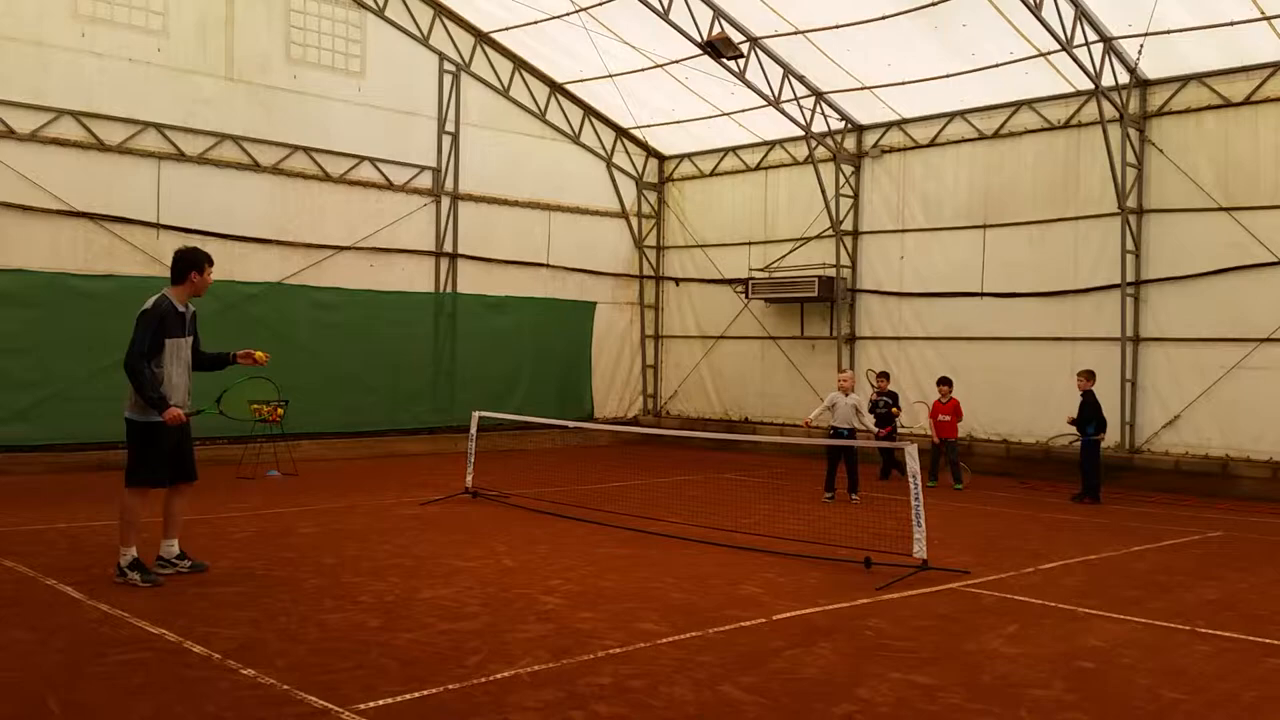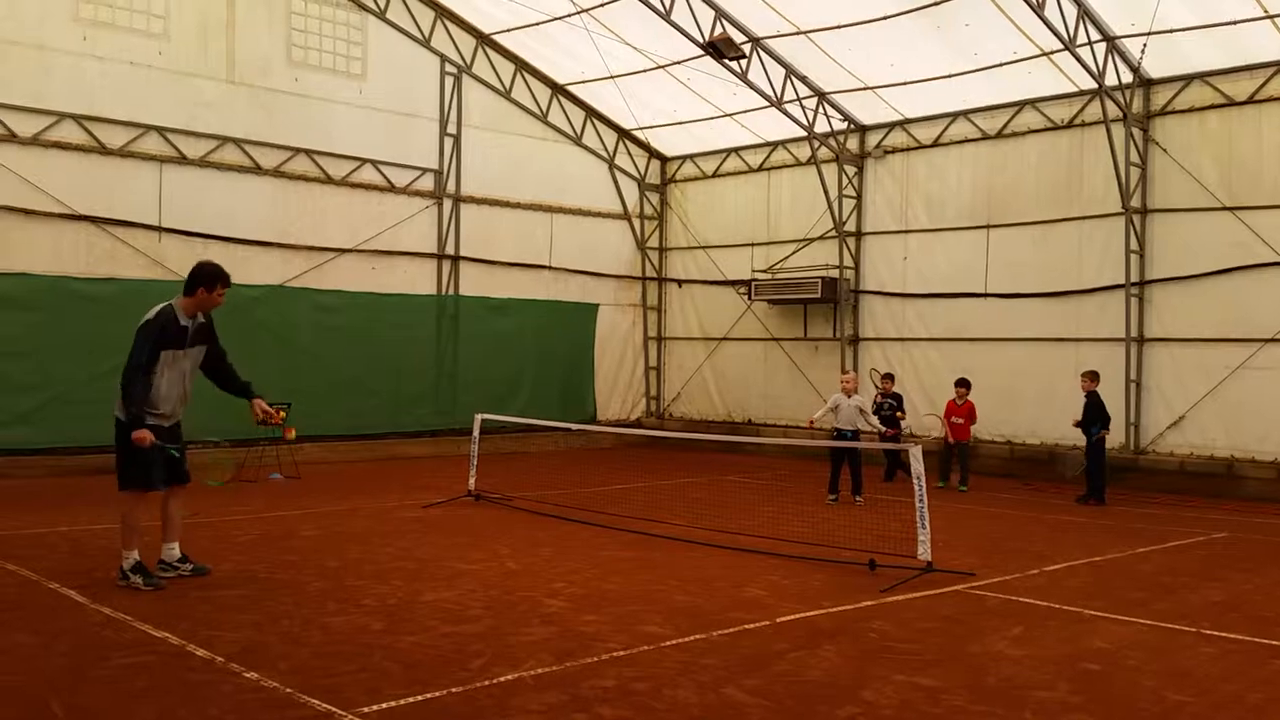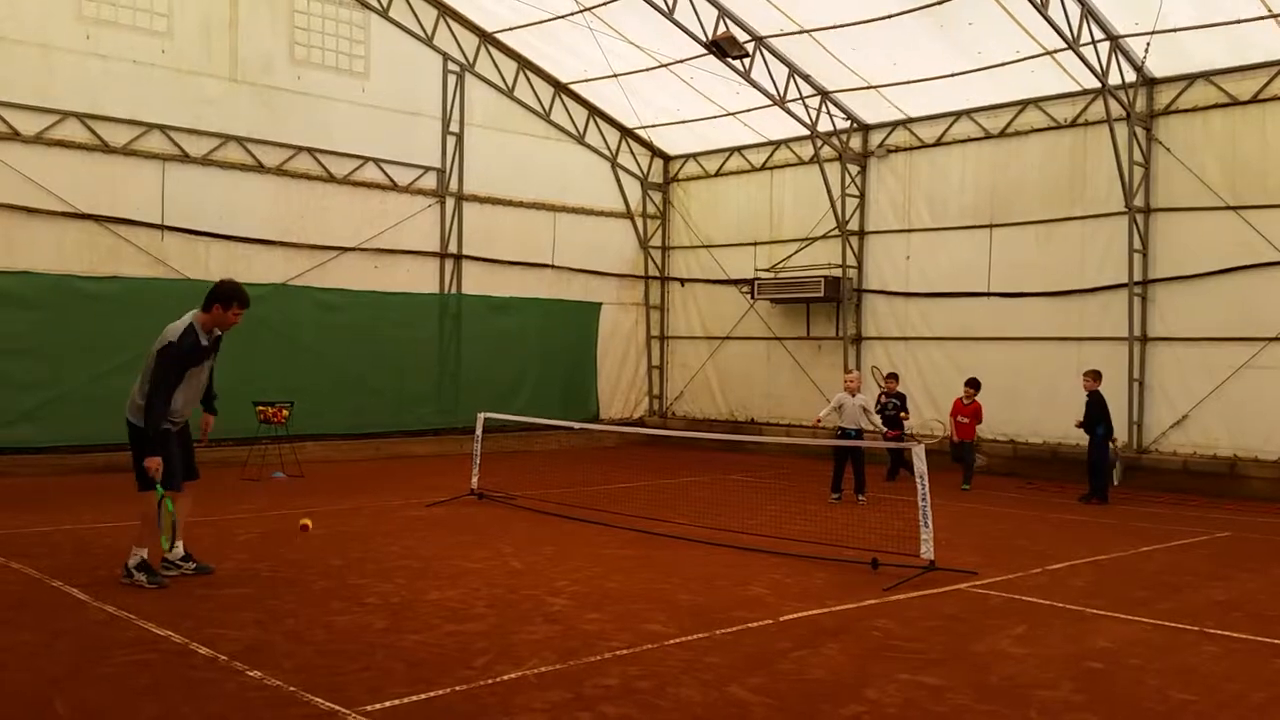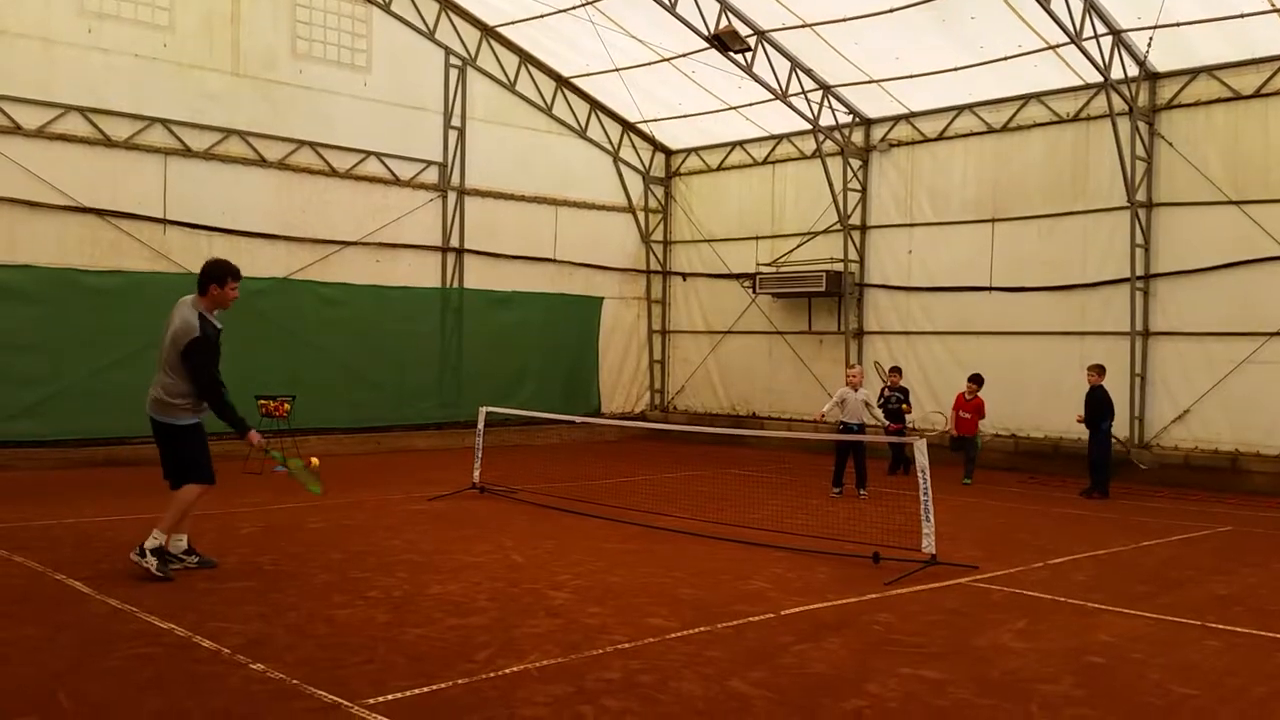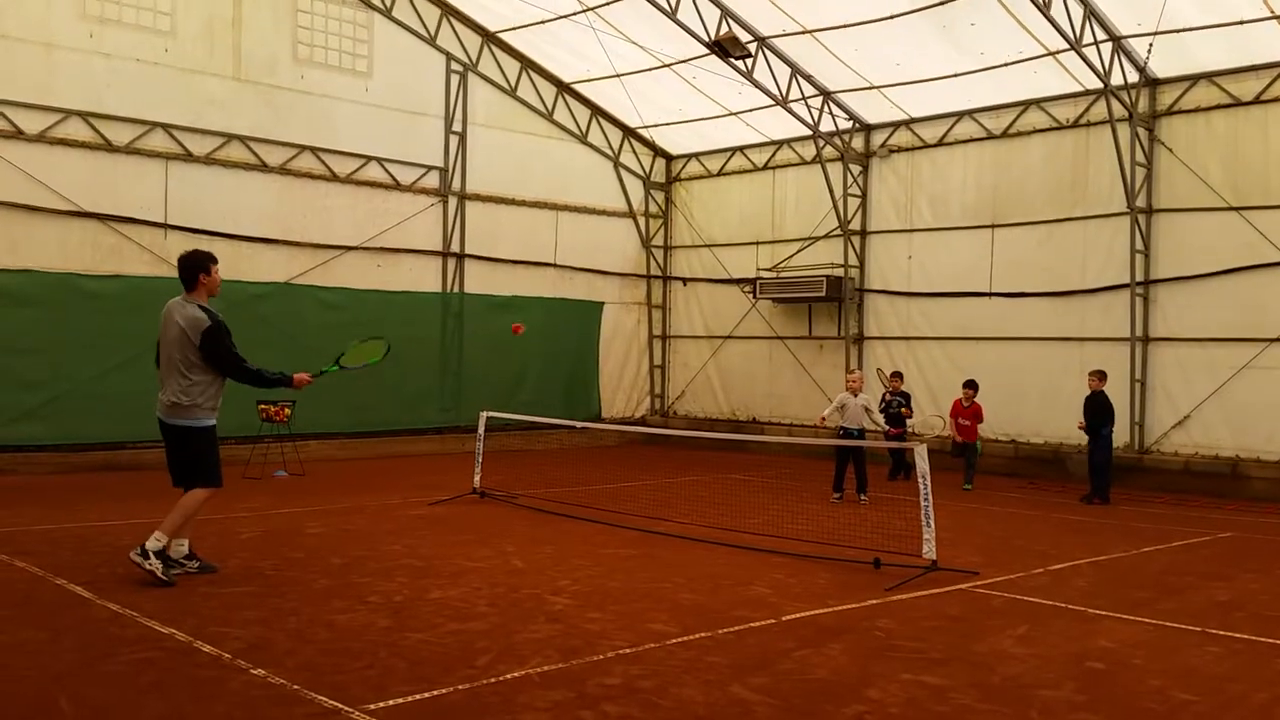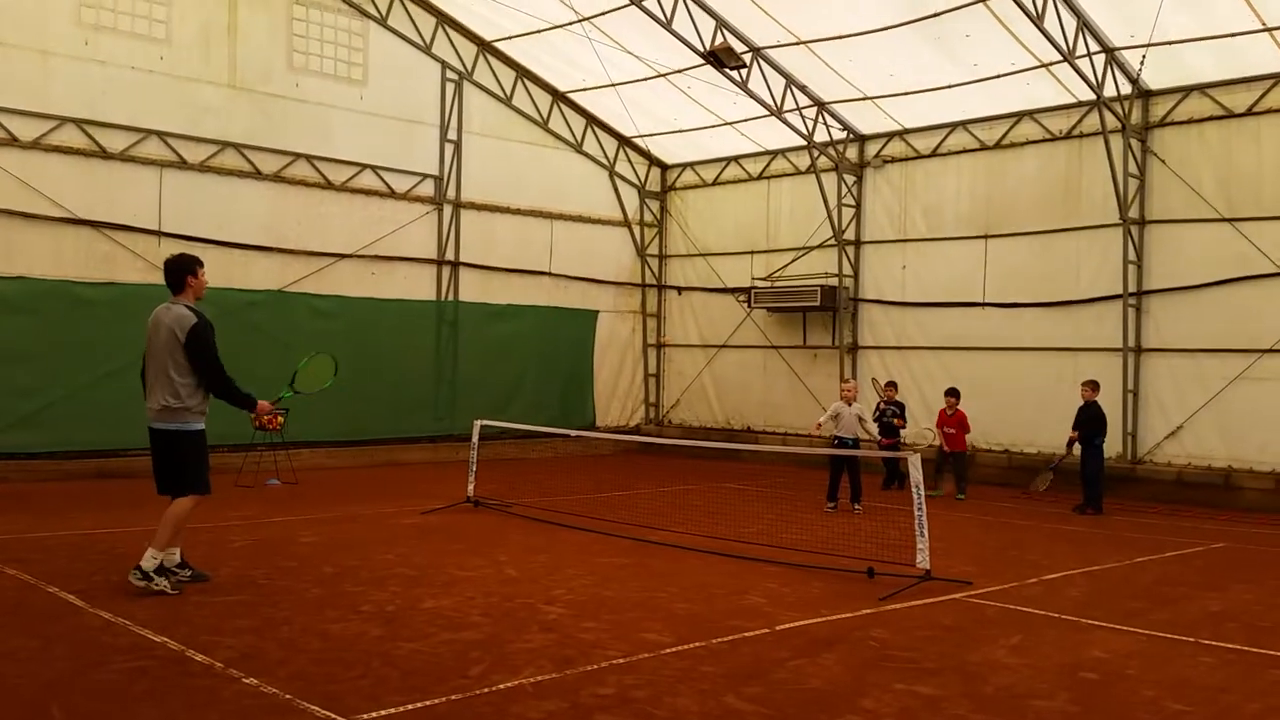
dt=0.3s
person 1, frame 1
left shoulder: (187, 313)
right shoulder: (156, 311)
right elbow: (134, 364)
left wrist: (232, 357)
right wrist: (162, 406)
left hip: (175, 416)
right hip: (149, 417)
left knee: (182, 482)
right knee: (140, 486)
left ankle: (169, 554)
right ankle: (127, 561)
person 1, frame 2
left shoulder: (203, 323)
right shoulder: (158, 323)
left elbow: (217, 366)
right elbow: (131, 375)
left wrist: (251, 397)
right wrist: (137, 424)
left hip: (169, 420)
right hip: (140, 423)
left knee: (177, 484)
right knee: (136, 489)
left ankle: (171, 557)
right ankle: (129, 565)
person 1, frame 3
left shoulder: (212, 331)
right shoulder: (180, 342)
right elbow: (157, 397)
left wrist: (209, 408)
right wrist: (153, 450)
left hip: (174, 418)
right hip: (150, 420)
left knee: (183, 483)
right knee: (161, 488)
left ankle: (174, 556)
right ankle: (136, 564)
person 1, frame 4
left shoulder: (187, 303)
right shoulder: (201, 333)
right elbow: (212, 390)
right wrist: (244, 430)
left hip: (174, 409)
right hip: (177, 415)
left knee: (189, 480)
right knee: (199, 481)
left ankle: (178, 548)
right ankle: (151, 547)
person 1, frame 5
left shoulder: (170, 309)
right shoulder: (208, 324)
right elbow: (240, 370)
right wrist: (288, 380)
left hip: (170, 413)
right hip: (194, 418)
left knee: (192, 486)
right knee: (203, 487)
left ankle: (179, 553)
right ankle: (150, 548)
person 1, frame 6
left shoulder: (158, 316)
right shoulder: (195, 323)
left elbow: (146, 371)
right elbow: (216, 378)
right wrist: (252, 404)
left hip: (159, 420)
right hip: (183, 422)
left knee: (180, 493)
right knee: (189, 494)
left ankle: (171, 562)
right ankle: (147, 566)
